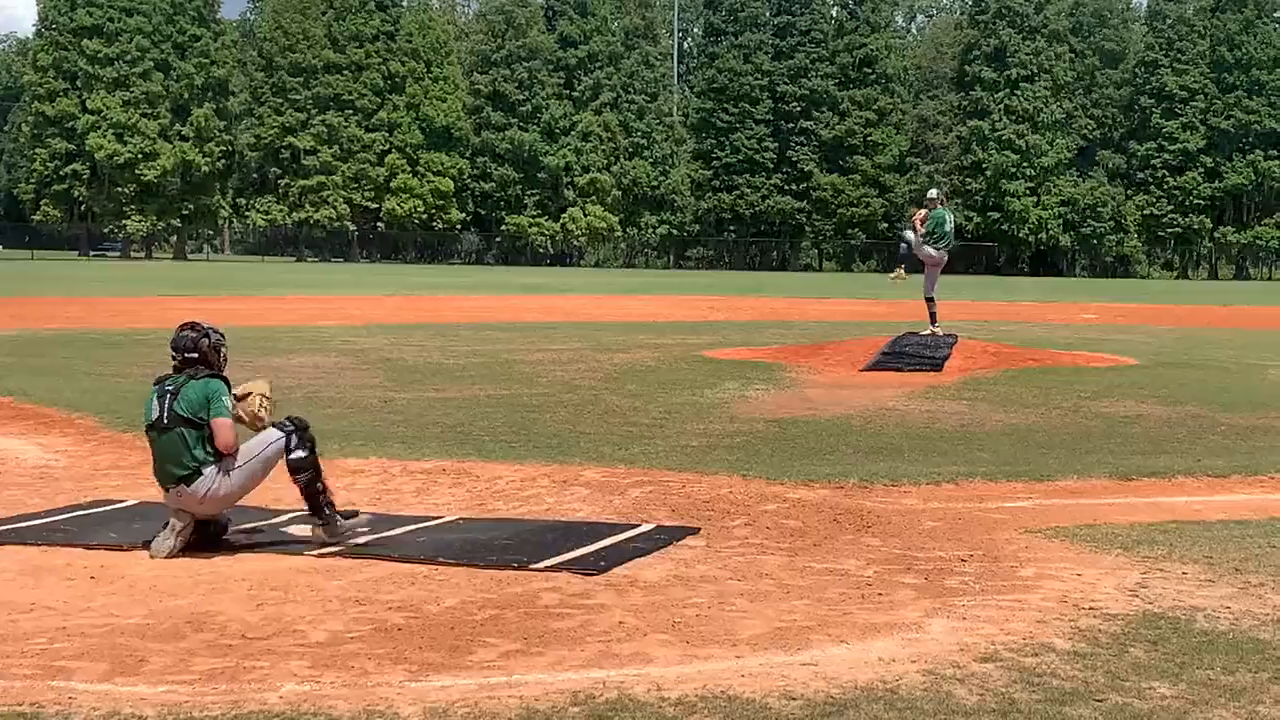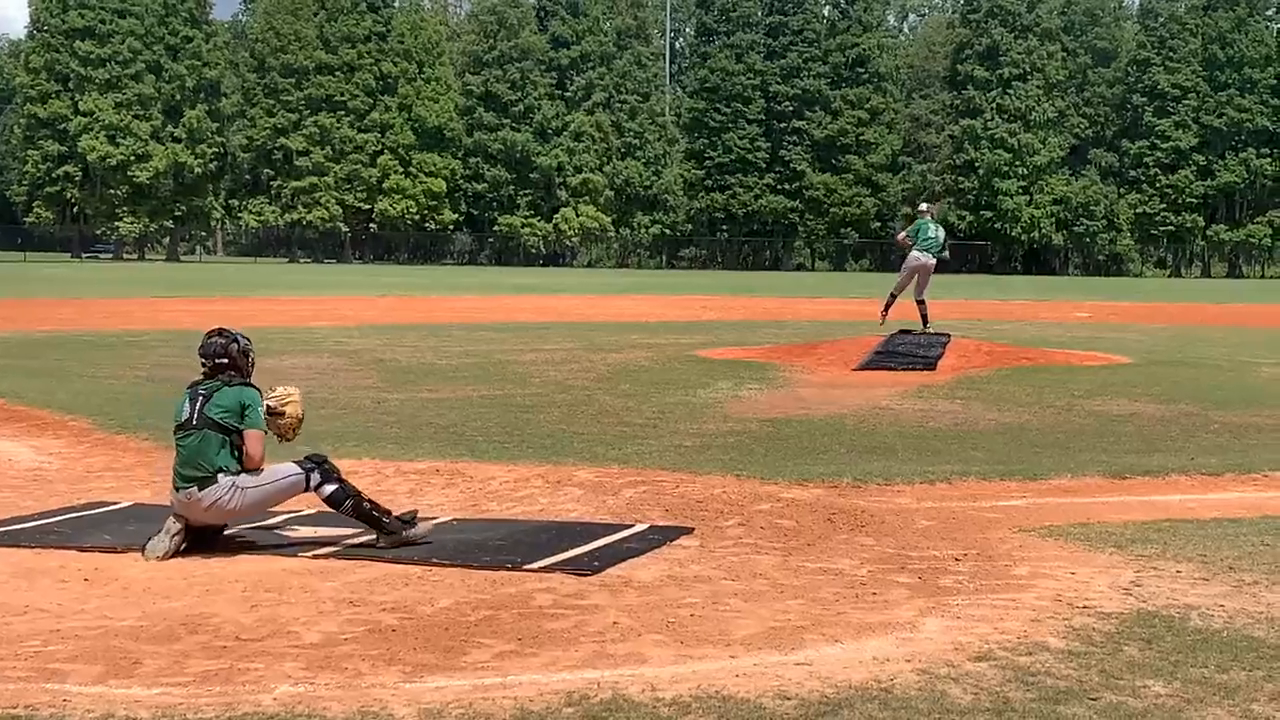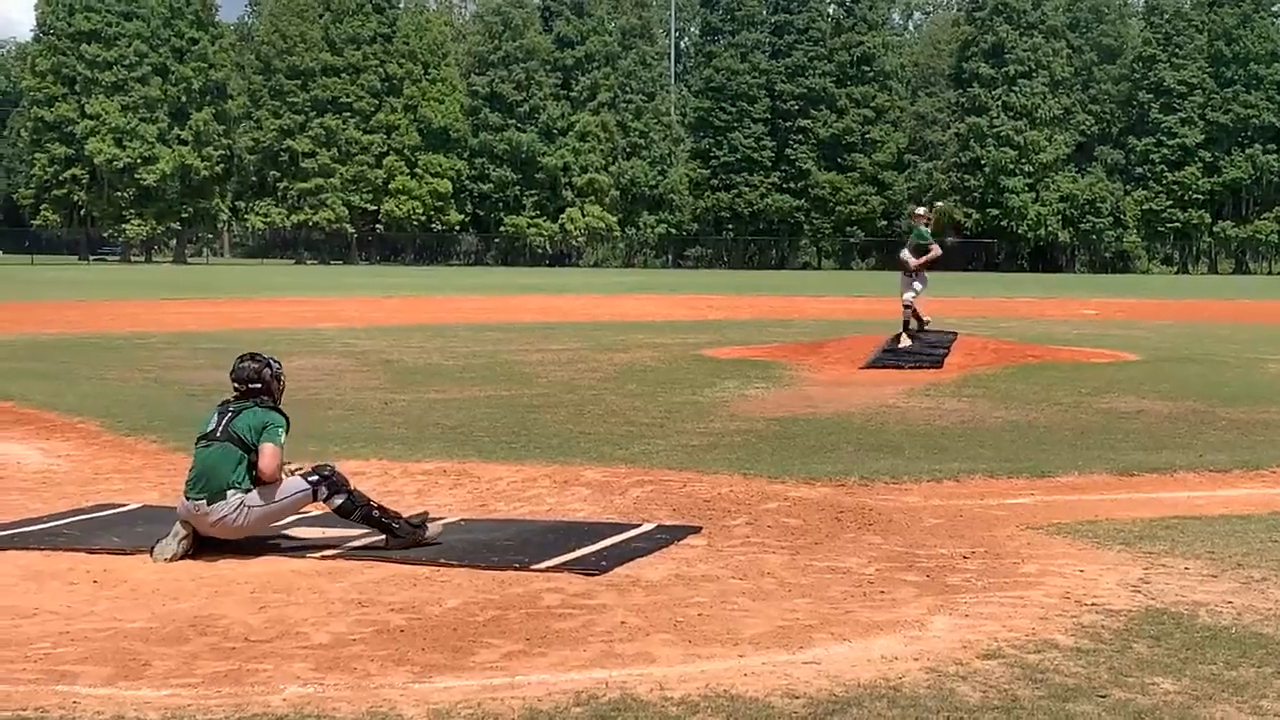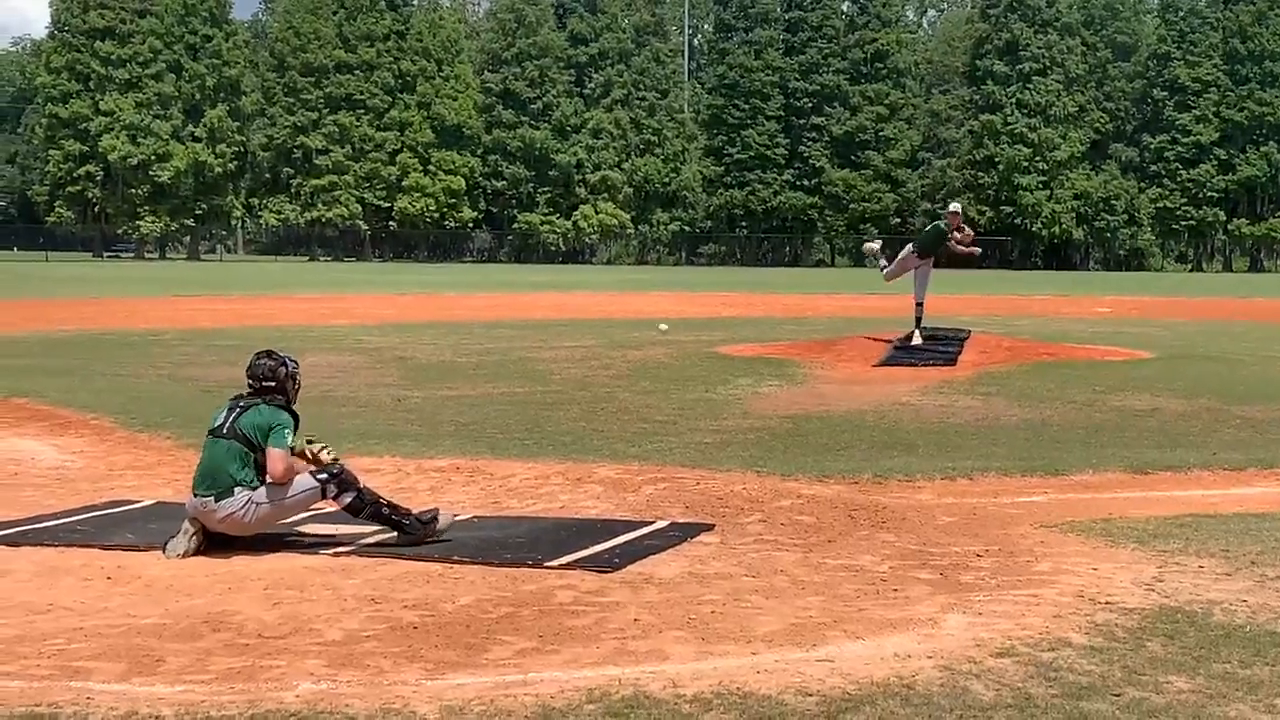
dt=0.4s
person 1, frame 1
left shoulder: (156, 392)
right shoulder: (211, 385)
right elbow: (227, 444)
left hip: (175, 497)
right hip: (210, 487)
left knee: (216, 525)
right knee: (292, 430)
left ankle: (183, 526)
right ankle: (326, 520)
person 1, frame 2
left shoulder: (190, 394)
right shoulder: (245, 393)
right elbow: (255, 457)
left hip: (183, 500)
right hip: (219, 494)
left knee: (211, 528)
right knee: (316, 470)
left ankle: (182, 529)
right ankle: (389, 527)
person 1, frame 3
left shoulder: (220, 412)
right shoulder: (271, 417)
right elbow: (268, 470)
left wrist: (281, 470)
right wrist: (285, 475)
left hip: (193, 510)
right hip: (228, 514)
right knee: (325, 479)
left ankle: (188, 531)
right ankle: (399, 529)
person 1, frame 4
left shoulder: (233, 407)
right shoulder: (279, 416)
right elbow: (279, 472)
left wrist: (300, 452)
right wrist: (299, 467)
left hip: (201, 506)
right hip: (236, 510)
right knee: (334, 478)
left ankle: (200, 528)
right ankle: (410, 525)
